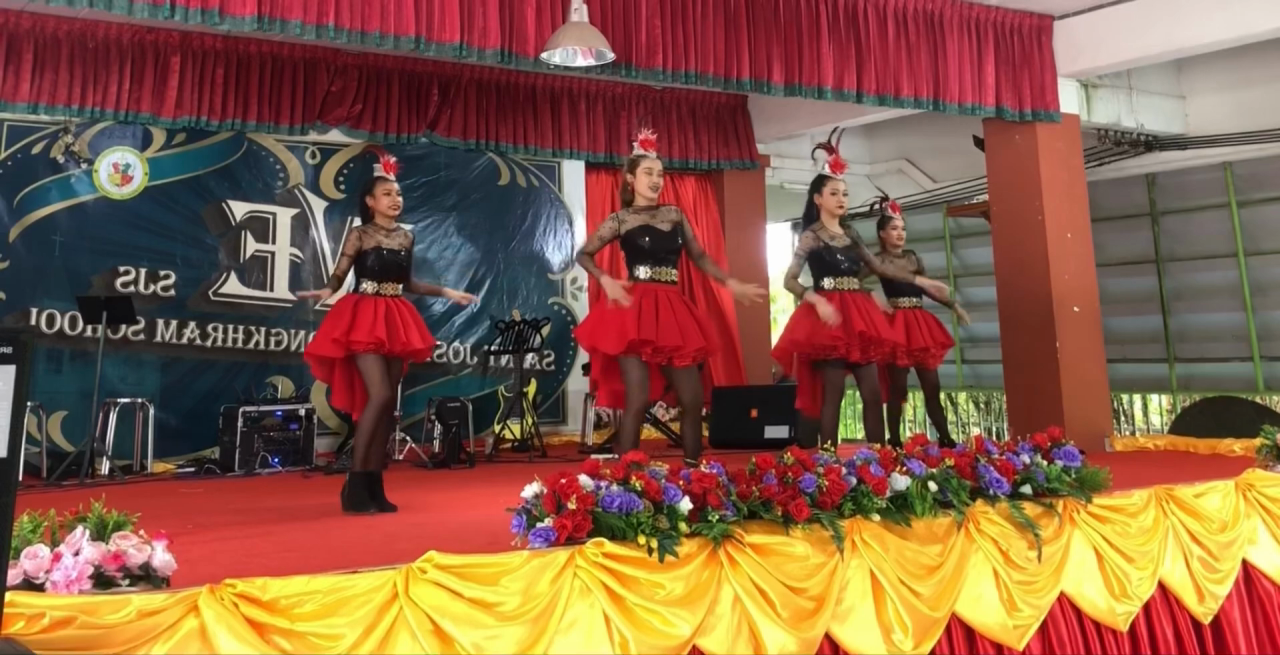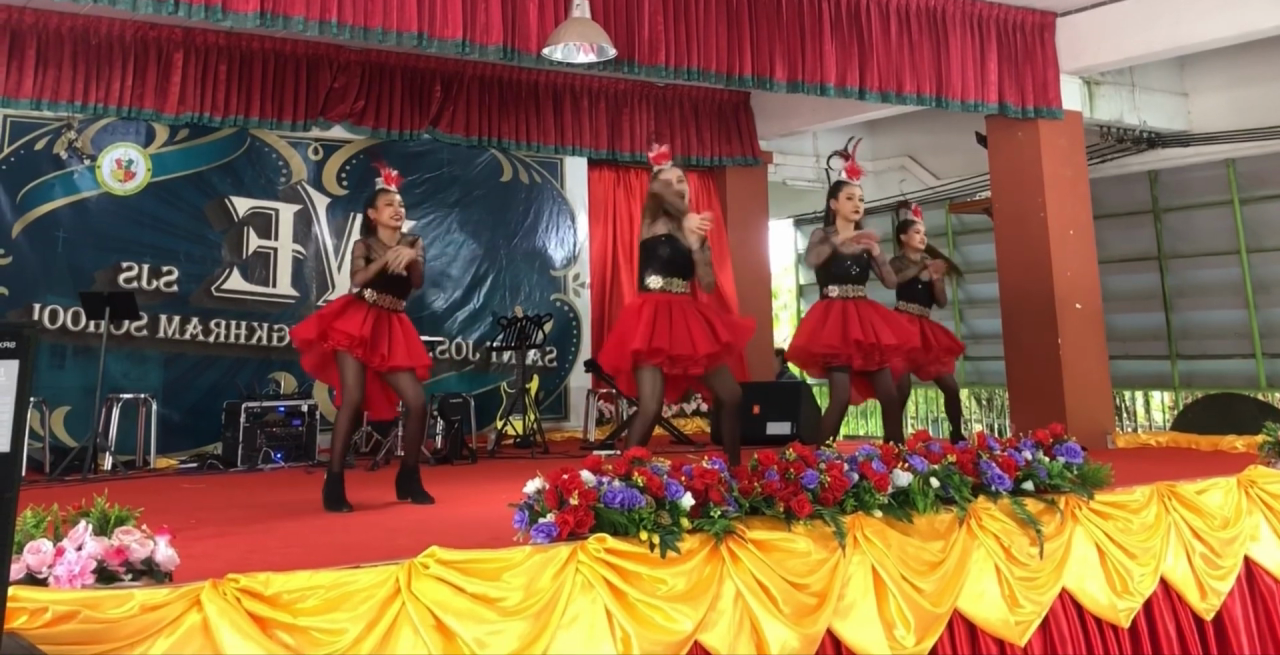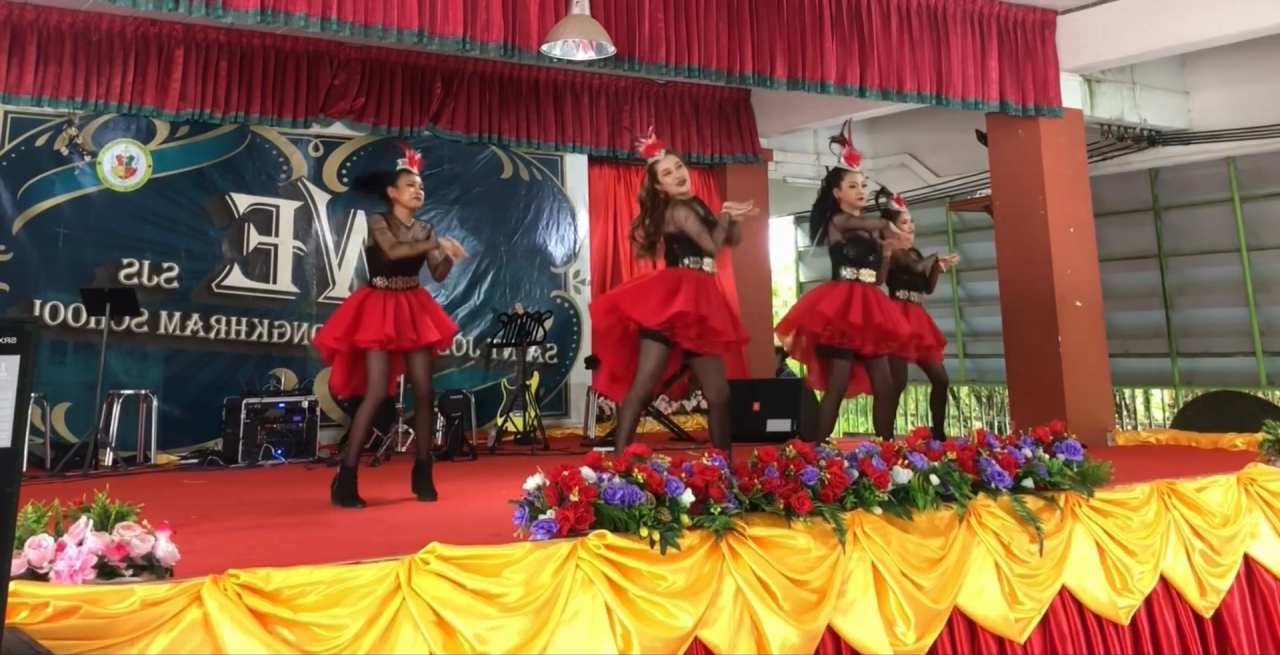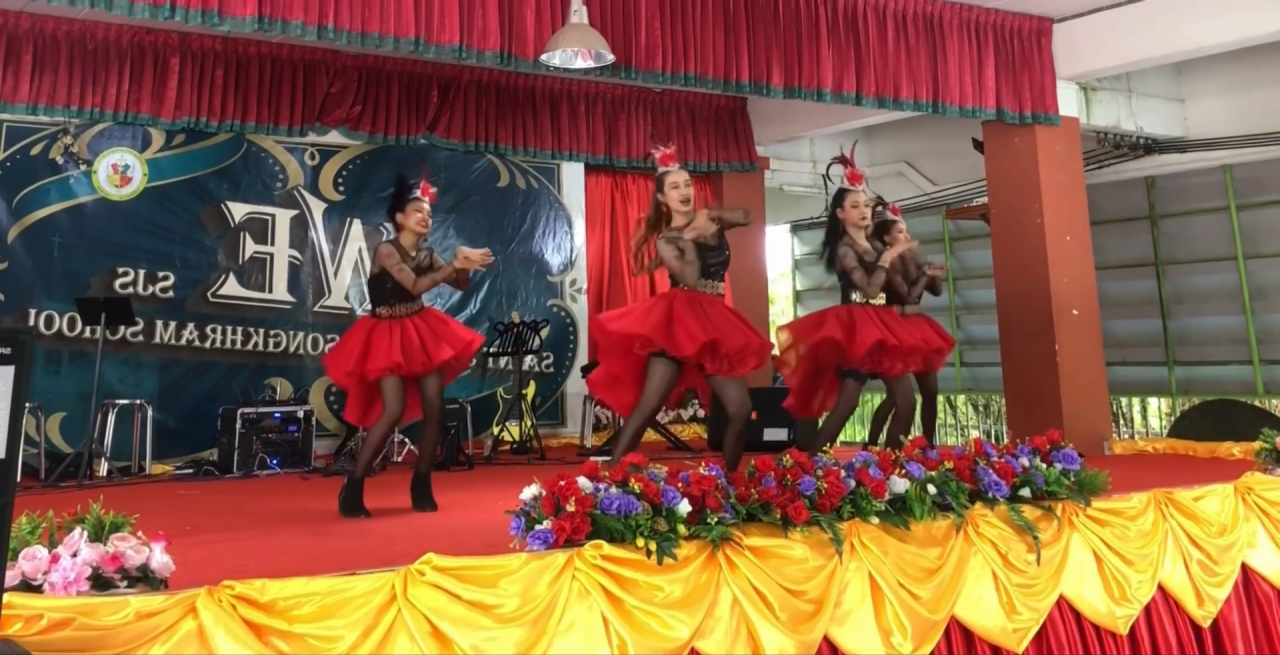
dt=1s
person 1, frame 1
left shoulder: (406, 237)
right shoulder: (359, 235)
right elbow: (337, 277)
left wrist: (446, 291)
right wrist: (325, 291)
left hip: (396, 320)
right hip: (363, 318)
left knee: (389, 403)
right knee: (378, 397)
left ankle: (374, 484)
right ankle: (354, 485)
person 1, frame 2
left shoulder: (413, 243)
right shoulder: (363, 245)
left elbow: (418, 281)
right elbow: (356, 280)
left wrist: (409, 259)
right wrist: (385, 259)
left hip: (392, 329)
right hip: (356, 323)
left knee: (417, 403)
right knee: (352, 401)
left ankle: (409, 478)
right ankle: (334, 483)
person 1, frame 3
left shoulder: (424, 231)
right shoulder: (379, 222)
left elbow: (439, 275)
right elbow: (393, 251)
left wrist: (447, 253)
right wrist: (435, 244)
left hip: (414, 311)
right hip: (379, 309)
left knee: (423, 392)
right knee: (377, 393)
left ankle: (422, 471)
right ankle: (346, 477)
person 1, frame 4
left shoulder: (427, 254)
right shoulder: (386, 250)
left elbow: (461, 284)
right elbow: (415, 286)
left wrist: (464, 263)
right wrist: (453, 264)
left hip: (421, 333)
right hip: (387, 335)
left knee: (434, 410)
right knee: (393, 413)
left ankle: (421, 486)
right ankle: (353, 486)
person 2, frame 1
left shoulder: (676, 216)
right shoulder: (620, 220)
left elbow: (701, 259)
right elbow: (583, 255)
left wrist: (731, 283)
right wrist: (605, 280)
left hip: (672, 310)
right hip: (635, 311)
left knee: (693, 400)
right knee: (637, 401)
person 2, frame 2
left shoulder: (698, 234)
right shoulder: (653, 219)
left elbow: (707, 283)
right elbow: (658, 192)
left wrist: (694, 245)
right wrist: (685, 216)
left hip: (689, 318)
right hip: (650, 318)
left knee: (731, 398)
right knee: (650, 408)
left ankle: (735, 471)
person 2, frame 3
left shoulder: (699, 208)
right shoulder: (677, 211)
left elbow: (733, 240)
right elbow: (712, 246)
left wrist: (728, 216)
right wrist: (726, 217)
left hip: (700, 305)
right hip: (671, 299)
left knee: (720, 397)
right knee: (641, 389)
person 2, frame 4
left shoulder: (710, 217)
right shoulder: (665, 241)
left elbow: (744, 216)
right elbow: (692, 280)
left wrist: (712, 217)
right wrist: (691, 239)
left hip: (715, 321)
right hip: (677, 320)
left knee: (740, 410)
right knee: (647, 406)
person 3, frame 1
left shoulder: (851, 236)
right shoulder: (811, 235)
left elbow: (880, 268)
right elbow: (790, 280)
left wrist: (919, 281)
right wrist: (817, 301)
left hip: (858, 314)
right hip: (829, 318)
left knee: (873, 393)
right knee: (833, 395)
person 3, frame 2
left shoulder: (867, 241)
right shoulder: (822, 235)
left elbow: (891, 282)
right elbow: (812, 260)
left wrist: (876, 252)
right wrist: (841, 239)
left hip: (865, 319)
right hip: (833, 320)
left knee: (890, 396)
right knee: (840, 398)
person 3, frame 3
left shoulder: (868, 231)
right shoulder: (839, 220)
left elbow: (879, 276)
right elbow: (880, 223)
left wrist: (886, 250)
right wrist: (890, 228)
left hip: (868, 307)
right hip: (842, 304)
left knee: (884, 386)
right knee: (836, 385)
person 3, frame 4
left shoulder: (874, 247)
right shoulder: (845, 248)
right elbow: (870, 288)
left wrist: (897, 255)
right wrist: (888, 258)
left hip: (880, 328)
right hip: (857, 329)
left knee: (905, 402)
right knee: (846, 405)
person 4, frame 1
left shoulder: (914, 257)
right shoulder: (879, 261)
left elbow: (928, 289)
left wrist: (954, 306)
left hip: (920, 322)
right hip: (896, 324)
left knee: (932, 387)
right knee: (897, 389)
left ankle: (945, 438)
right ankle: (895, 441)
person 4, frame 2
left shoulder: (935, 263)
right shoulder: (896, 262)
left elbow: (942, 302)
right elbow: (895, 279)
left wrist: (936, 278)
right wrist: (923, 267)
left hip: (926, 331)
left knee: (951, 388)
right knee: (902, 391)
left ankle: (957, 435)
person 4, frame 3
left shoulder: (916, 254)
right shoulder: (893, 251)
left elbow: (928, 288)
right elbow: (914, 266)
left wrist: (938, 268)
right wrist: (935, 259)
left hip: (917, 319)
right hip: (899, 317)
left knee: (941, 379)
right knee: (898, 384)
left ankle: (938, 433)
person 4, frame 4
left shoulder: (912, 262)
right shoulder: (889, 263)
left elbow: (936, 291)
right elbow: (907, 295)
left wrist: (934, 275)
right wrist: (926, 274)
left hip: (918, 328)
left knee: (930, 391)
left ankle: (928, 445)
right ankle: (871, 445)
